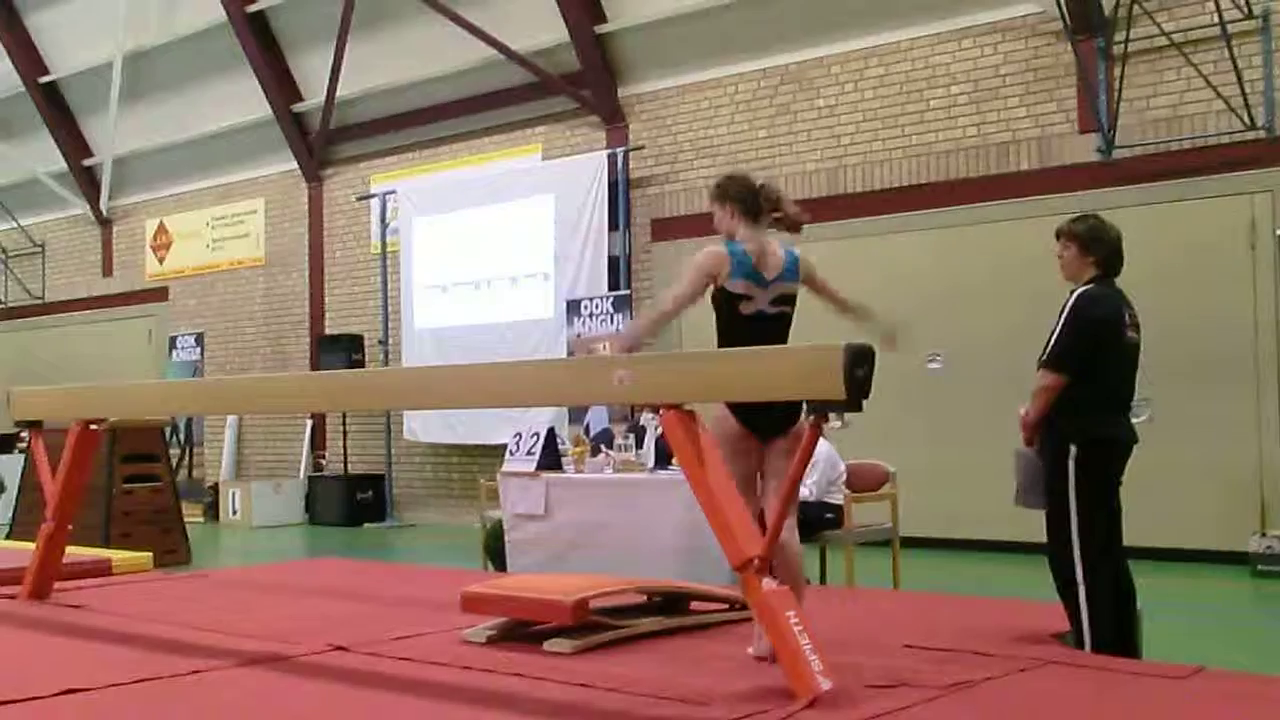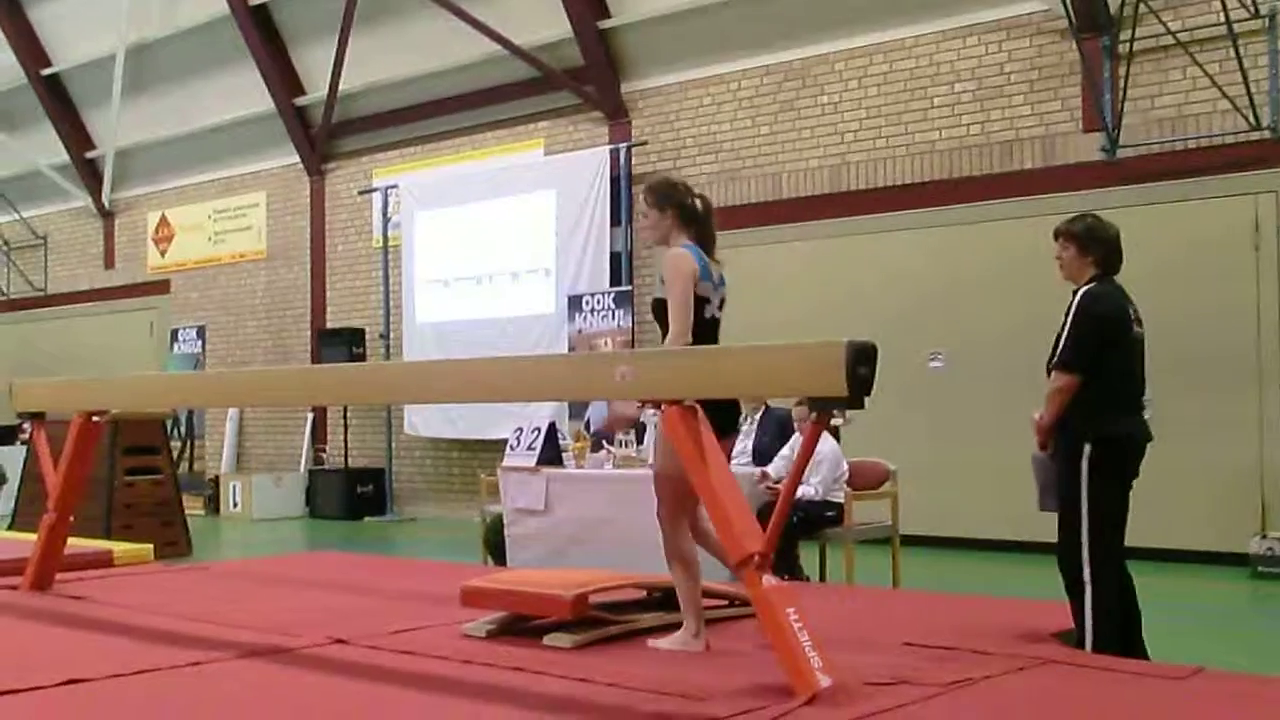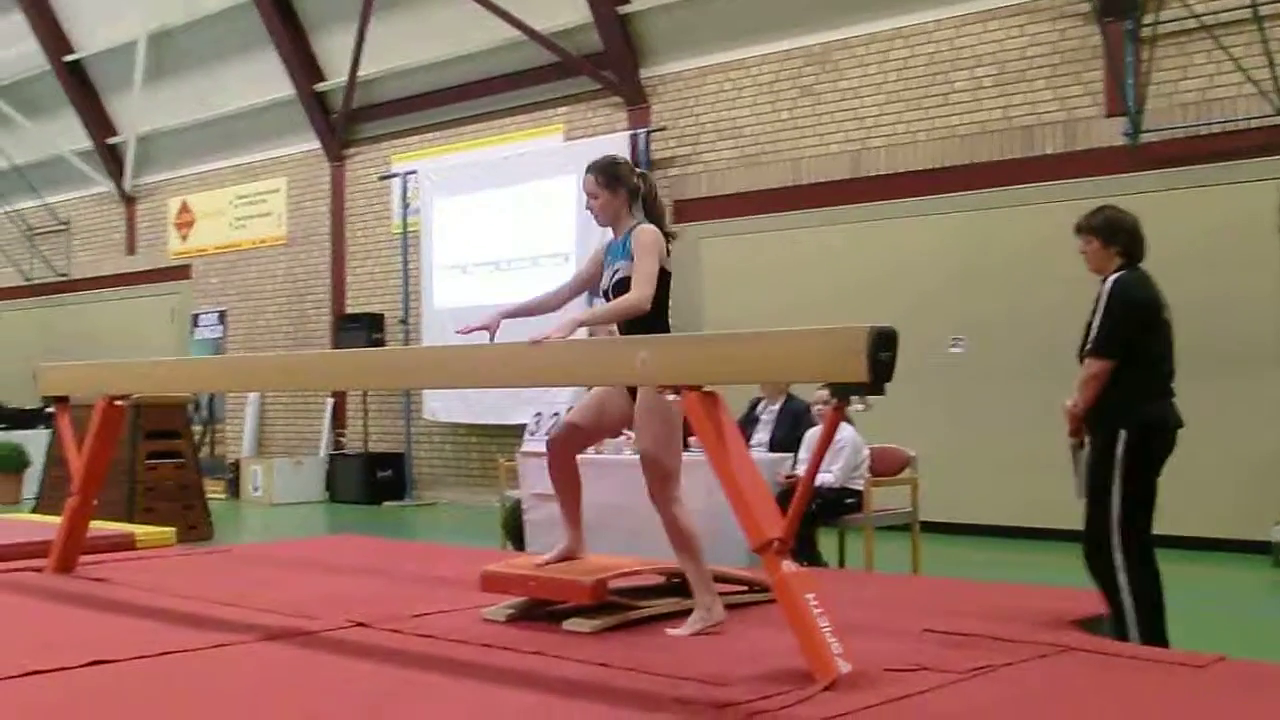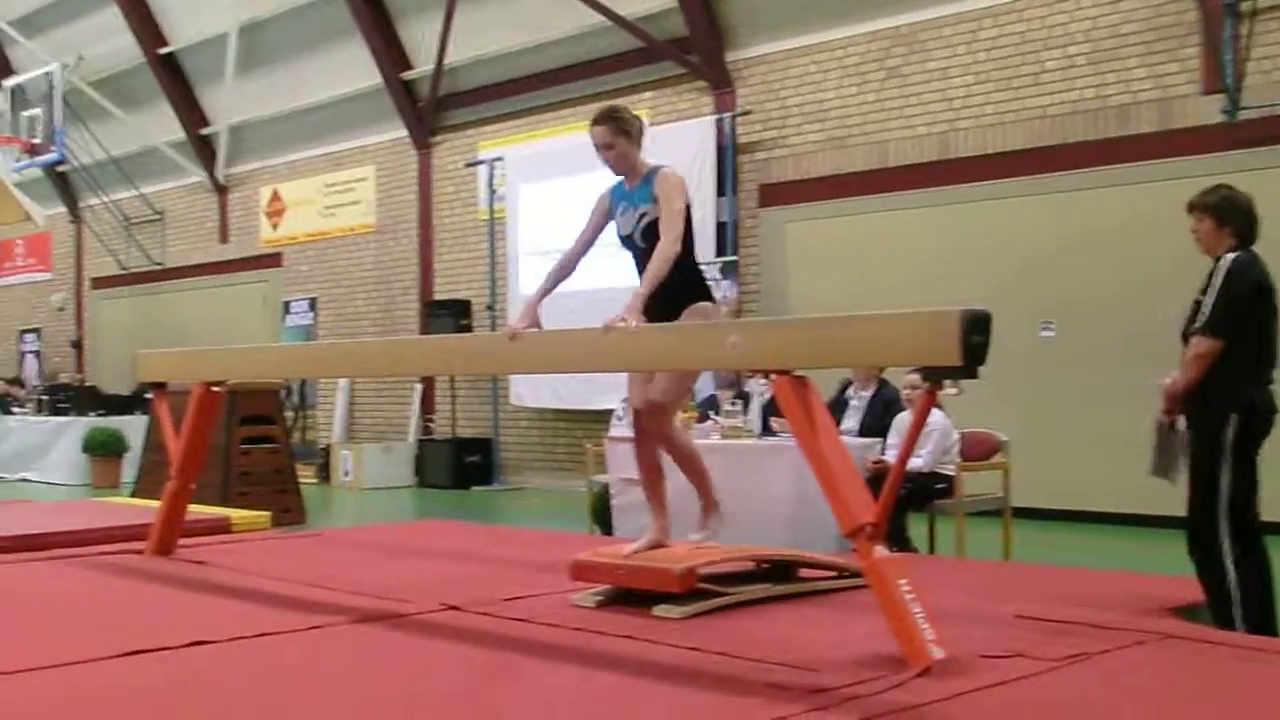
dt=0.5s
person 1, frame 1
left shoulder: (716, 257)
right shoulder: (794, 260)
left elbow: (665, 309)
right elbow: (838, 299)
left wrist: (617, 348)
right wrist: (877, 323)
left hip: (737, 397)
right hip: (785, 399)
right knee: (782, 519)
left ankle: (769, 630)
person 1, frame 2
left shoulder: (677, 259)
right shoulder: (709, 264)
left elbow: (680, 337)
left wrist: (636, 398)
left hip: (695, 400)
right hip: (718, 400)
left knee: (675, 517)
right knee: (692, 518)
left ankle: (692, 629)
person 1, frame 3
left shoulder: (647, 235)
right shoulder: (610, 248)
left elbow: (640, 301)
right elbow: (563, 294)
left wrist: (574, 323)
right wrist: (502, 315)
left knee: (663, 493)
right knee: (561, 441)
left ankle: (707, 604)
right ankle: (574, 542)
person 1, frame 4
left shoulder: (666, 180)
right shoulder: (611, 197)
left elbow: (670, 246)
right elbow: (574, 254)
left wrist: (633, 303)
right wrist: (533, 306)
left hip: (691, 305)
right hip: (651, 311)
left knee: (659, 414)
right knee: (640, 418)
left ankle: (711, 508)
right ankle: (659, 525)
person 2, frame 1
left shoulder: (1086, 301)
right shoulder: (1121, 306)
left elbow: (1053, 375)
left wrist: (1031, 420)
right wrist: (1042, 416)
left hip: (1079, 443)
right hip: (1108, 438)
left knee: (1078, 559)
right knee: (1106, 554)
left ankle: (1097, 659)
right ankle: (1122, 656)
person 2, frame 2
left shoulder: (1091, 300)
right shoulder: (1119, 301)
left elbow: (1065, 377)
left wrist: (1045, 424)
right wrist: (1054, 421)
left hip: (1094, 443)
right hip: (1118, 437)
left knee: (1084, 557)
right knee: (1105, 555)
left ankle: (1096, 661)
right ankle: (1129, 656)
person 2, frame 3
left shoulder: (1120, 288)
right shoulder: (1141, 286)
left elbow: (1098, 365)
left wrist: (1077, 411)
right wrist: (1086, 409)
left hip: (1128, 429)
right hip: (1147, 424)
left knee: (1110, 543)
right knee: (1130, 542)
left ankle: (1136, 647)
right ankle: (1151, 645)
person 2, frame 4
left shoulder: (1234, 269)
right shoulder: (1242, 269)
left elbow: (1207, 344)
left wrist: (1175, 390)
right wrist: (1182, 384)
left hip: (1227, 414)
right hip: (1232, 411)
left knee: (1217, 531)
right knee: (1234, 529)
